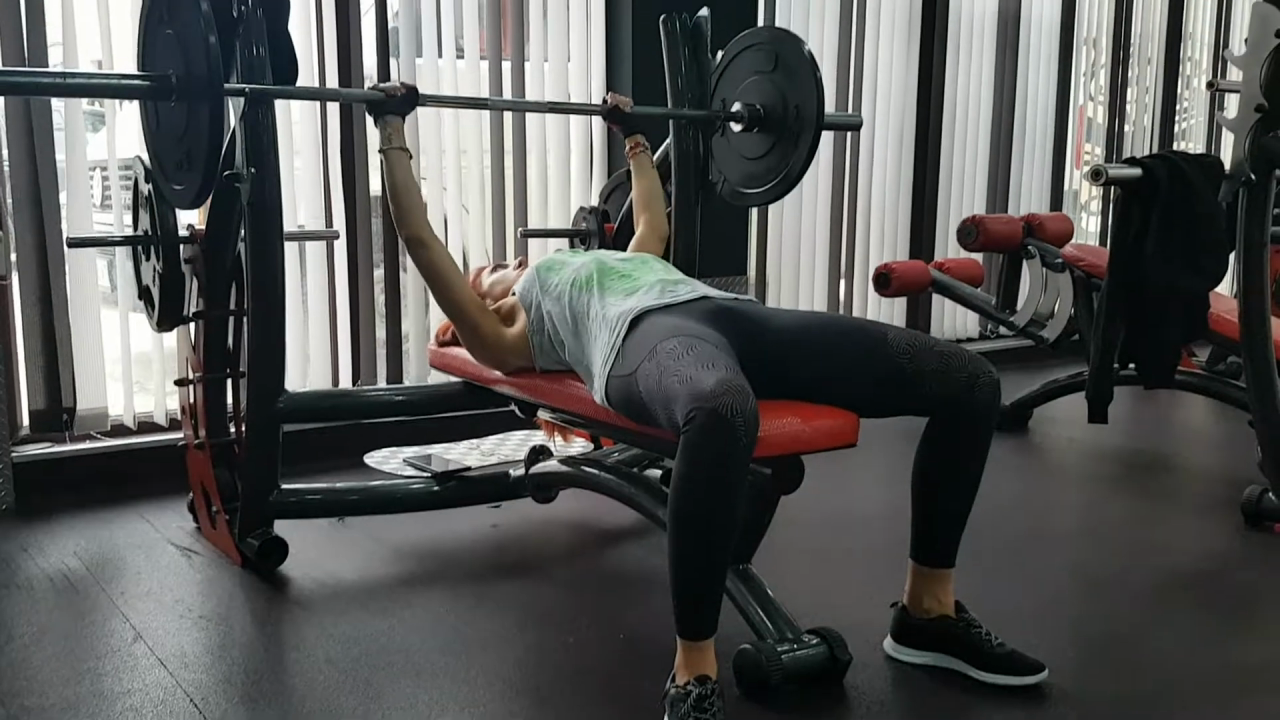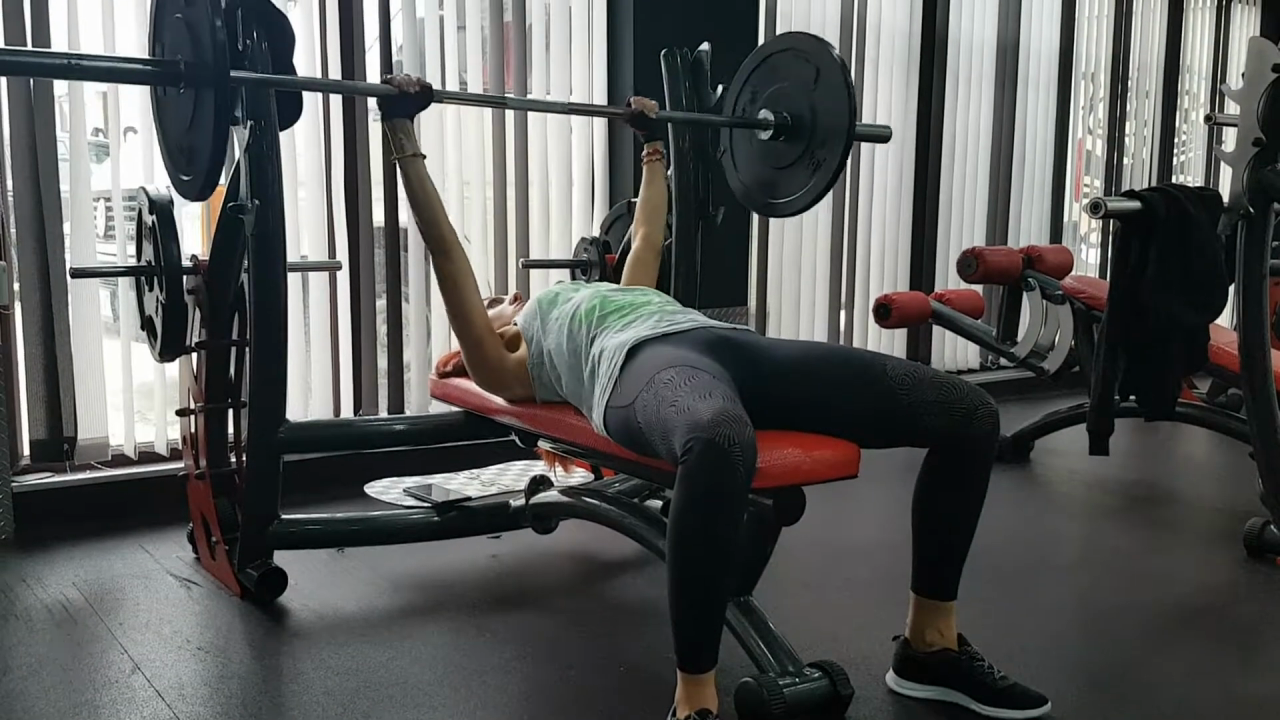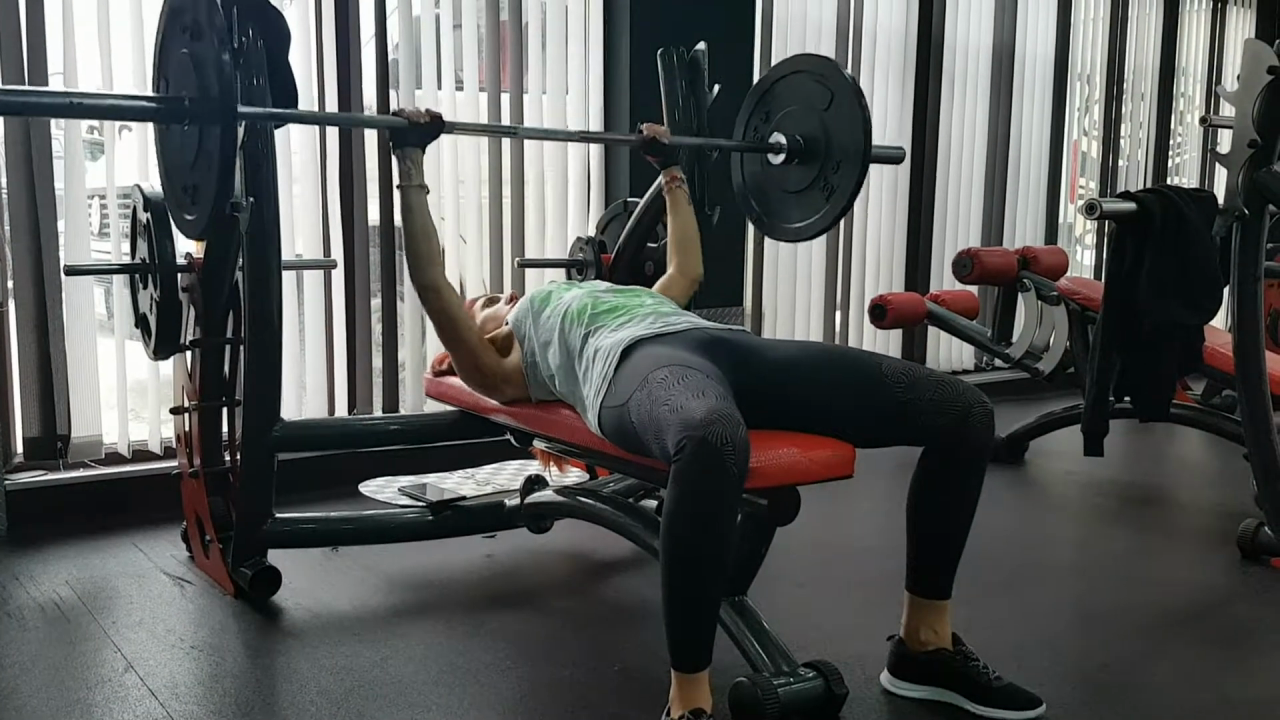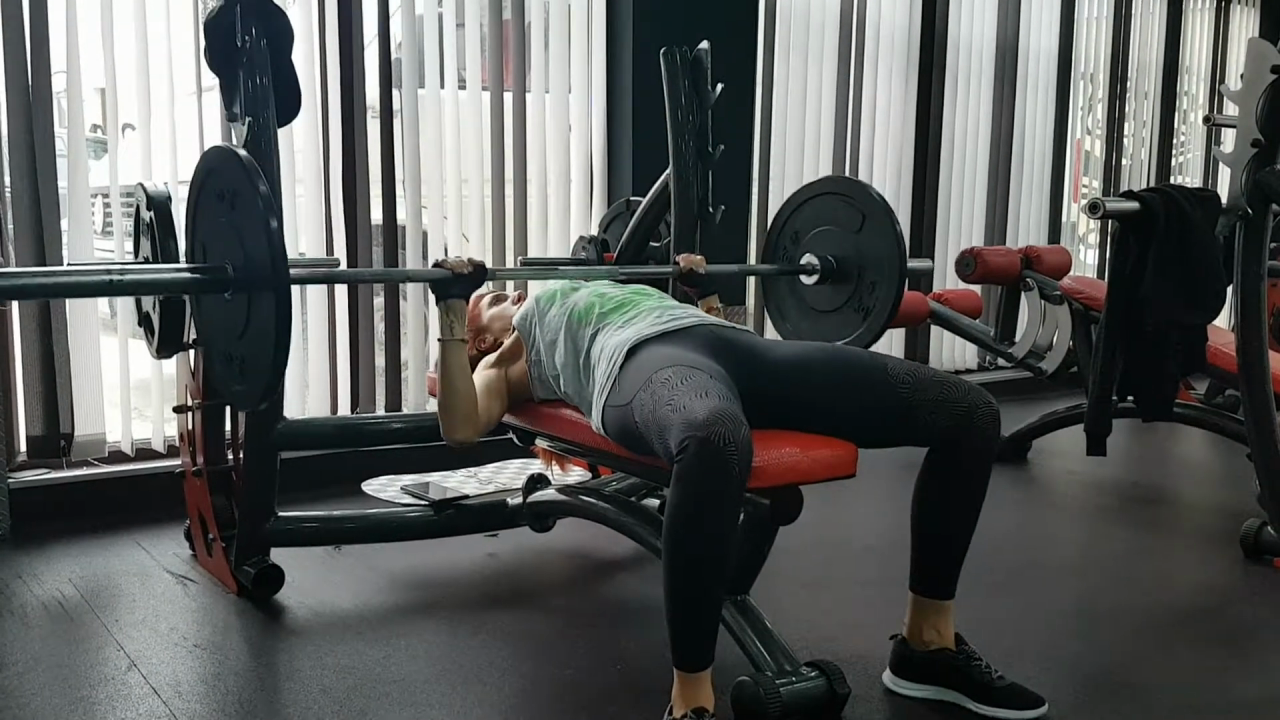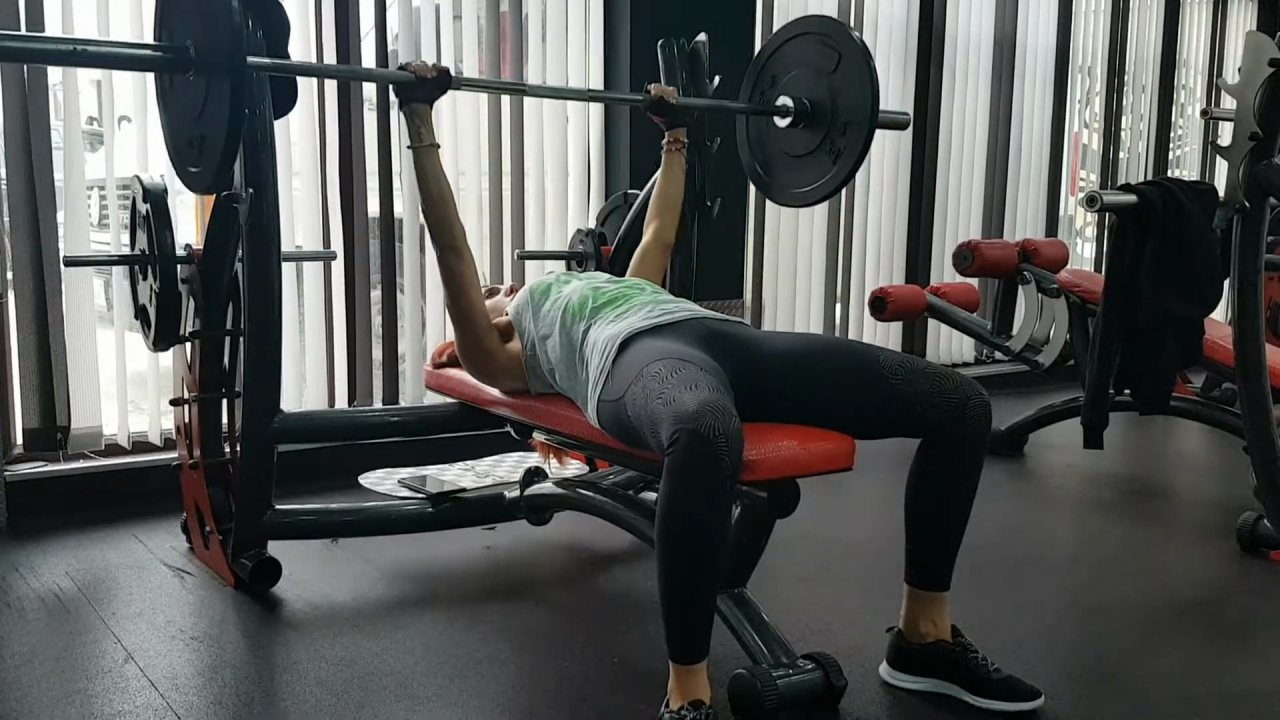
dt=1s
person 1, frame 1
left shoulder: (594, 278)
right shoulder: (507, 338)
left elbow: (654, 226)
right elbow: (419, 237)
left wrist: (633, 139)
right wrist: (392, 129)
left knee: (968, 382)
right knee: (721, 410)
left ankle: (928, 612)
person 1, frame 2
left shoulder: (604, 308)
right shoulder: (507, 368)
left elbow: (647, 240)
right elbow: (447, 253)
left wrist: (653, 145)
right wrist: (403, 134)
left hip: (728, 344)
right hip: (646, 363)
left knee: (968, 414)
right knee: (719, 442)
left ankle: (929, 645)
person 1, frame 3
left shoulder: (595, 306)
right shoulder: (502, 370)
left elbow: (686, 271)
right elbow: (432, 286)
left wrist: (671, 169)
right wrist: (410, 164)
left knee: (962, 412)
right knee: (712, 441)
left ankle: (924, 646)
person 1, frame 4
left shoulder: (595, 301)
right shoulder: (508, 360)
right elbow: (460, 429)
left wrist: (705, 291)
right wrist: (451, 306)
left knee: (968, 414)
right knee: (714, 440)
left ankle: (926, 643)
person 1, frame 5
left shoulder: (603, 296)
right shoulder: (502, 359)
left elbow: (658, 233)
right elbow: (450, 243)
left wrist: (673, 137)
right wrist: (420, 120)
left hip: (726, 337)
left knee: (960, 406)
right knee: (705, 433)
left ankle: (925, 638)
